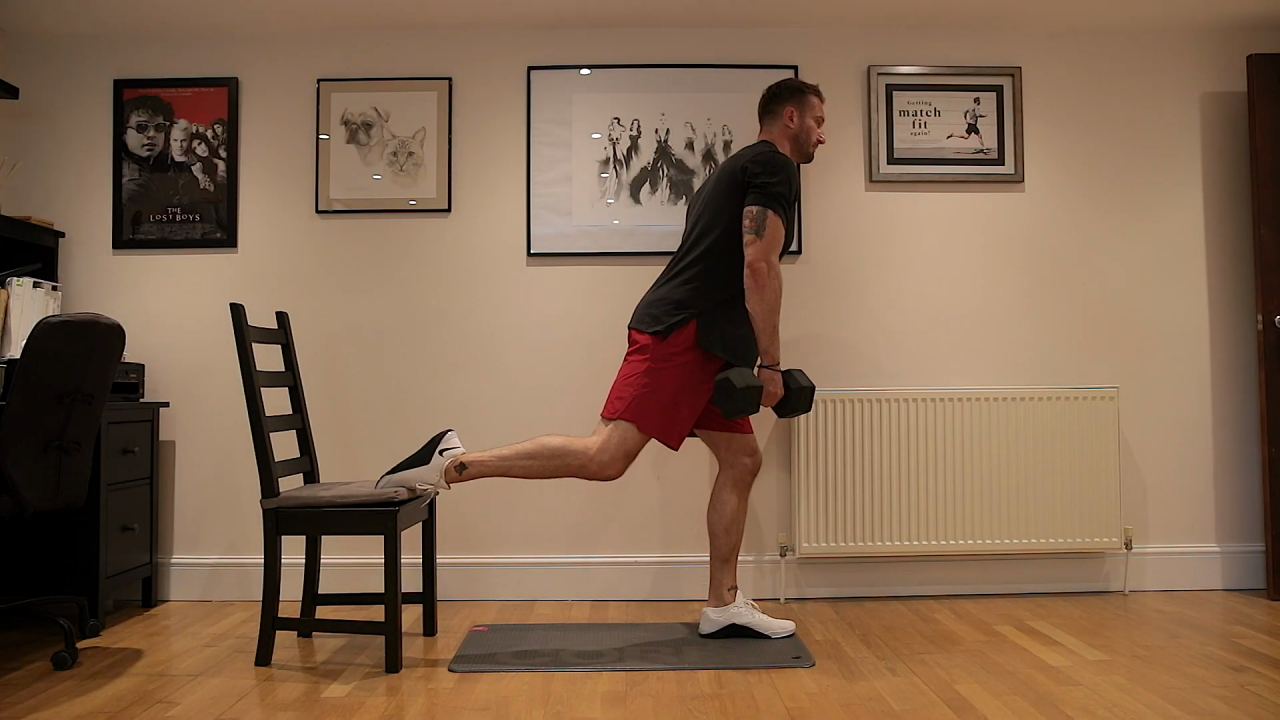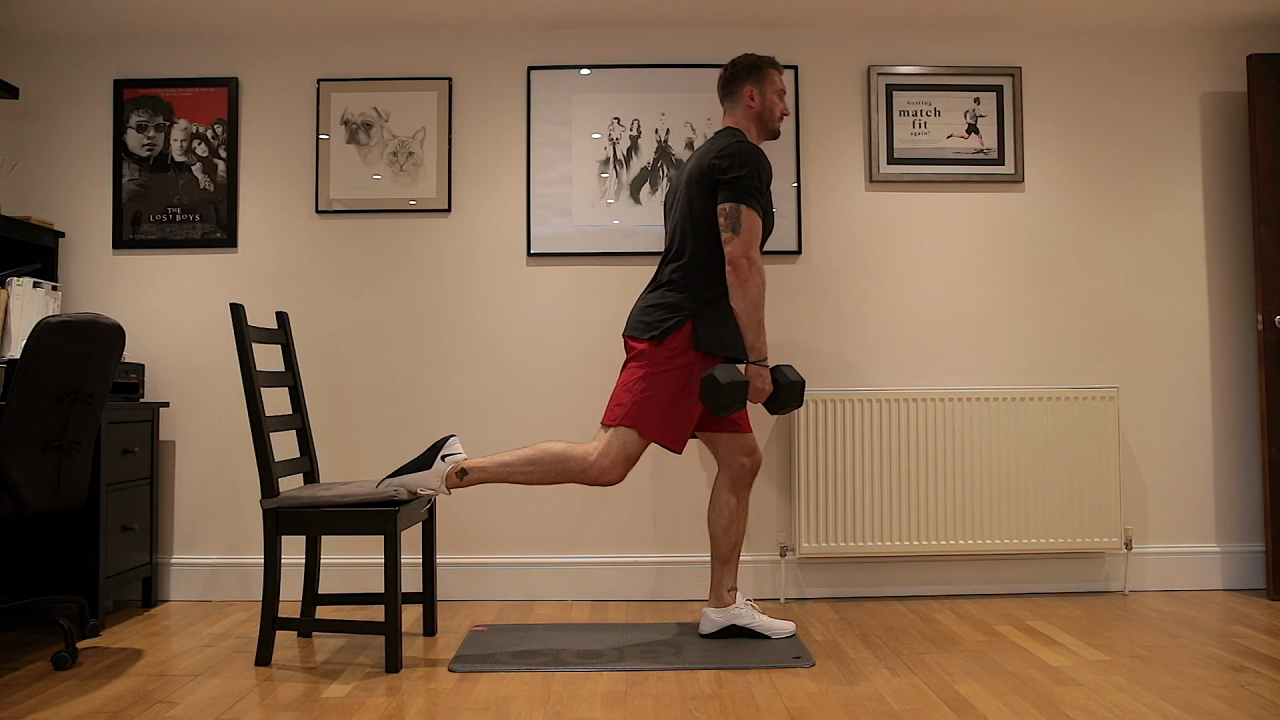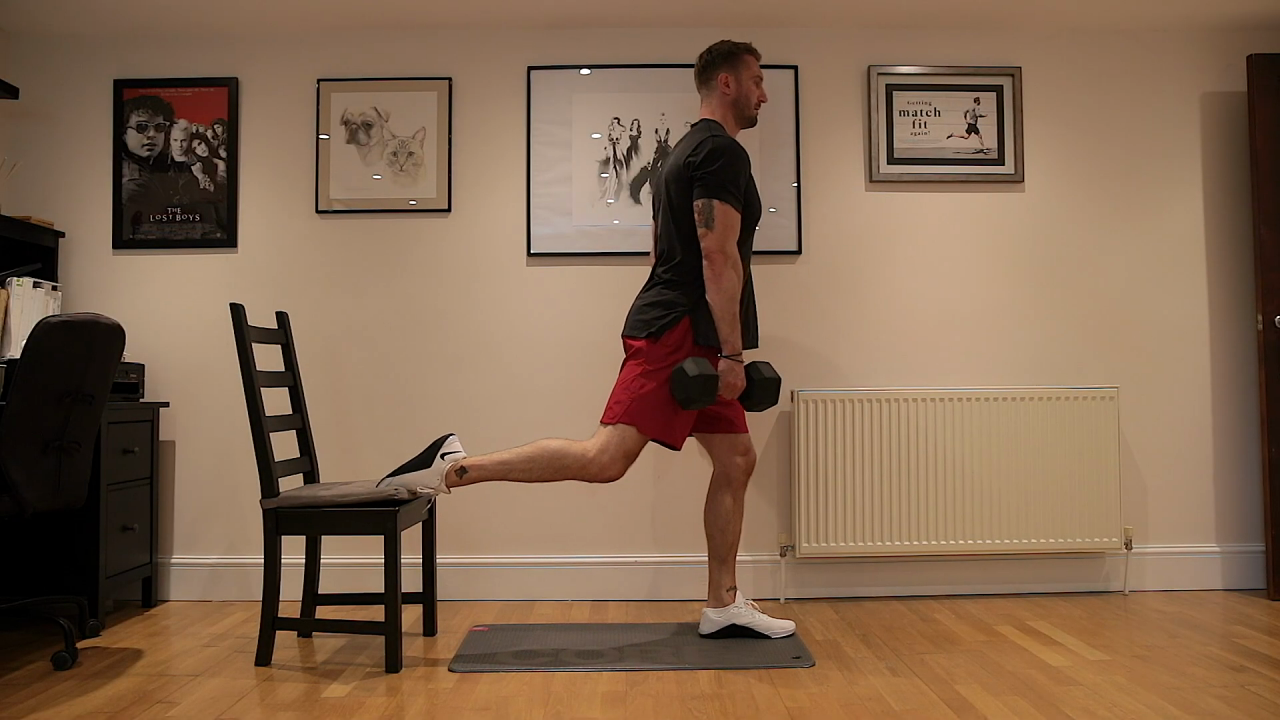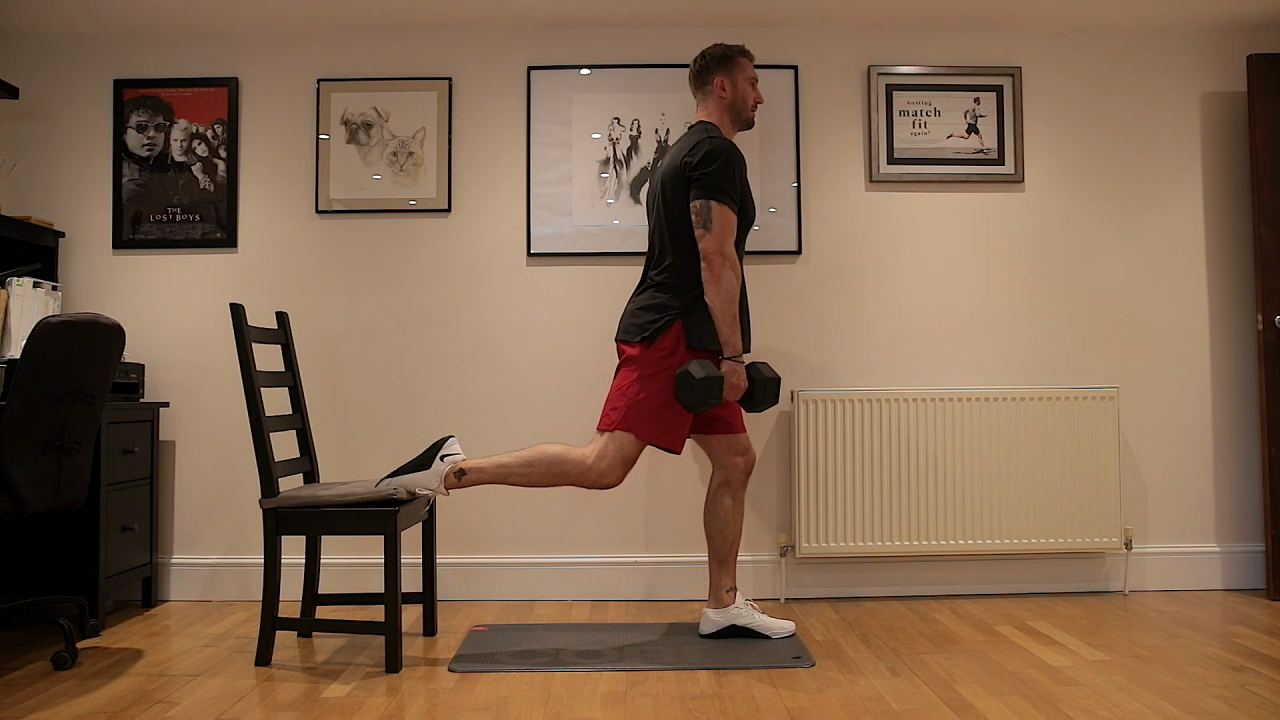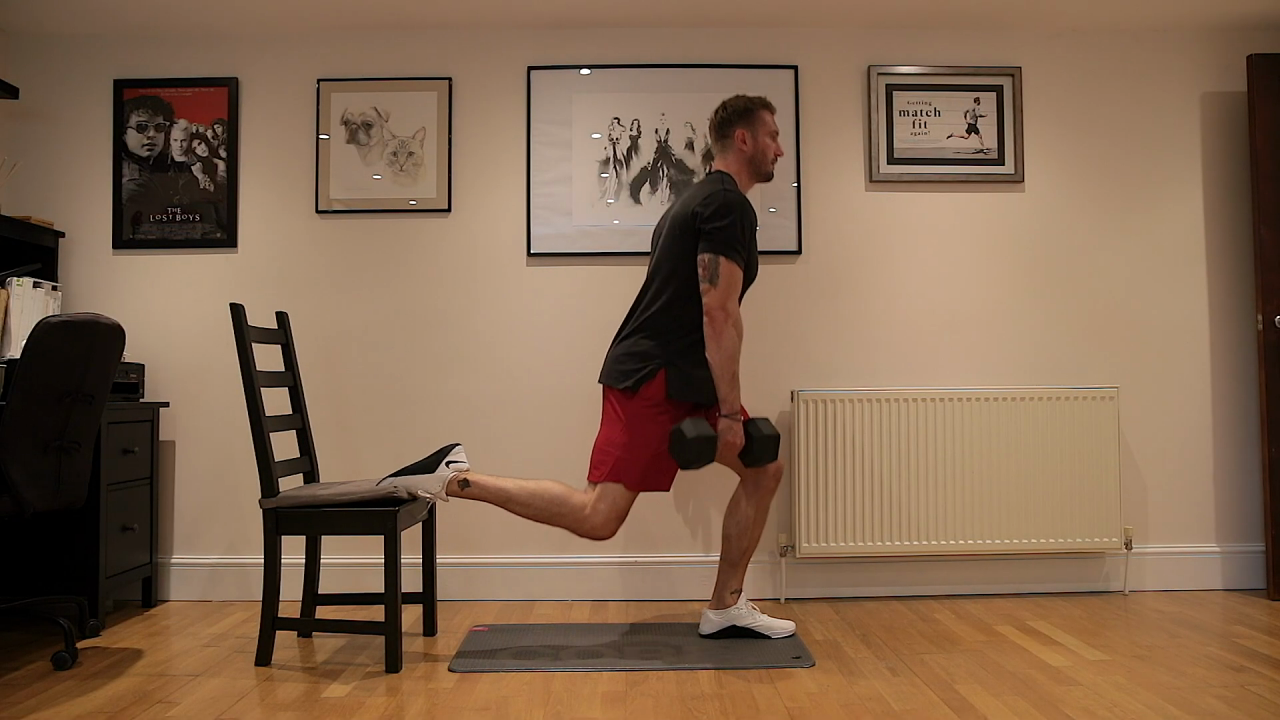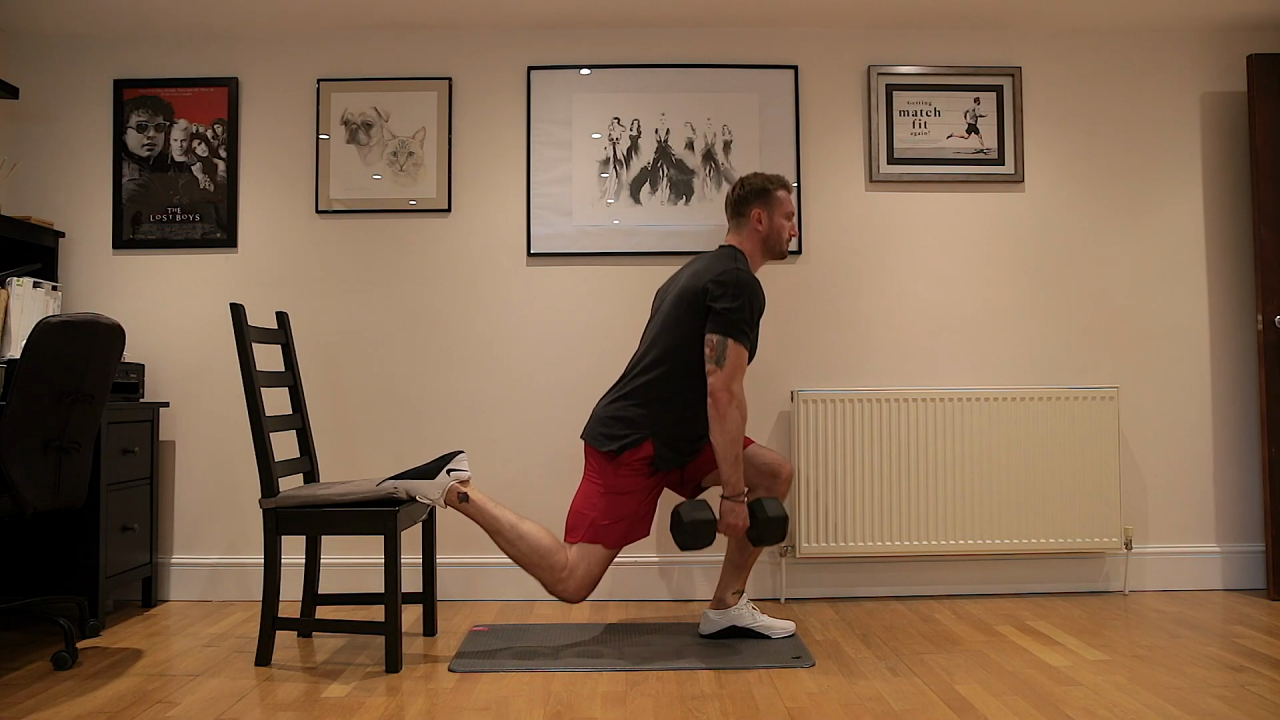
dt=0.5s
person 1, frame 1
left shoulder: (743, 169)
right shoulder: (775, 169)
right elbow: (759, 266)
left wrist: (748, 358)
right wrist: (771, 363)
left hip: (700, 339)
right hip: (682, 333)
left knee: (742, 461)
right knee: (605, 456)
left ankle: (723, 605)
right ankle: (453, 462)
person 1, frame 2
left shoulder: (712, 157)
right shoulder: (744, 158)
right elbow: (741, 262)
right wrist: (758, 360)
left hip: (693, 339)
right hip: (678, 335)
left knee: (741, 460)
right knee: (605, 463)
left ankle: (723, 606)
right ankle: (453, 469)
person 1, frame 3
left shoulder: (693, 150)
right shoulder: (721, 151)
right elbow: (719, 257)
right wrist: (732, 354)
left hip: (689, 336)
right hip: (680, 333)
left knee: (736, 462)
right knee: (603, 459)
left ankle: (723, 606)
right ankle: (451, 466)
person 1, frame 4
left shoulder: (687, 152)
right shoulder: (717, 153)
right elbow: (716, 258)
right wrist: (733, 354)
left hip: (681, 336)
right hip: (673, 335)
left knee: (736, 462)
right knee: (603, 464)
left ankle: (723, 607)
right ankle: (451, 470)
person 1, frame 5
left shoulder: (701, 199)
right shoulder: (729, 206)
right elbow: (718, 313)
right wrist: (730, 412)
left hip: (674, 374)
right hip: (654, 377)
left knee: (765, 466)
right knee: (597, 515)
left ankle: (726, 608)
right ankle: (456, 478)
person 1, frame 6
left shoulder: (705, 269)
right shoulder: (738, 284)
right elbow: (722, 394)
right wrist: (733, 497)
left hip: (664, 434)
right hip: (633, 442)
left knee: (775, 473)
right knee: (570, 580)
left ankle: (726, 608)
right ankle: (457, 491)
